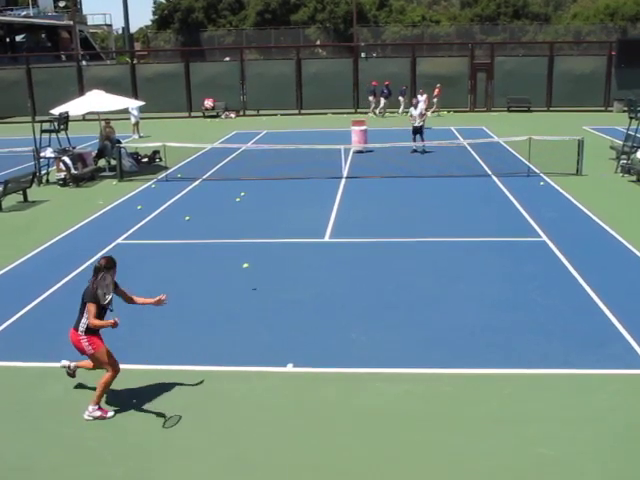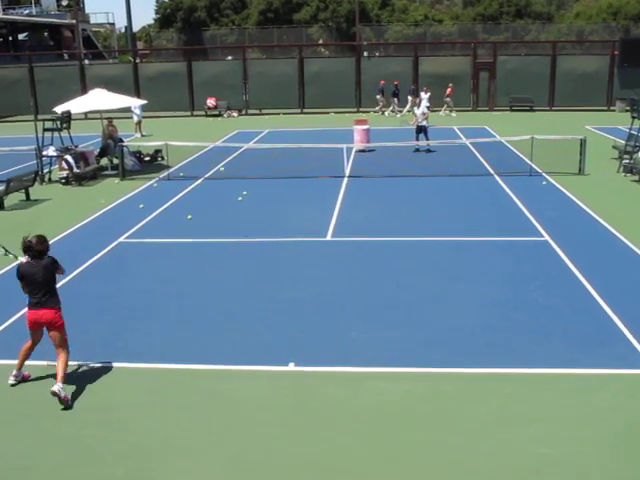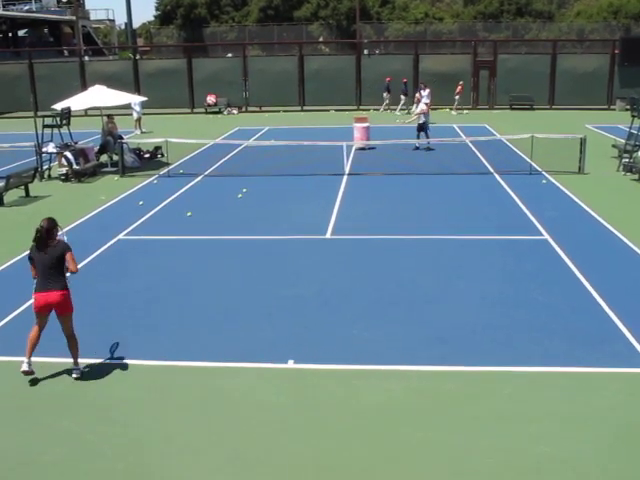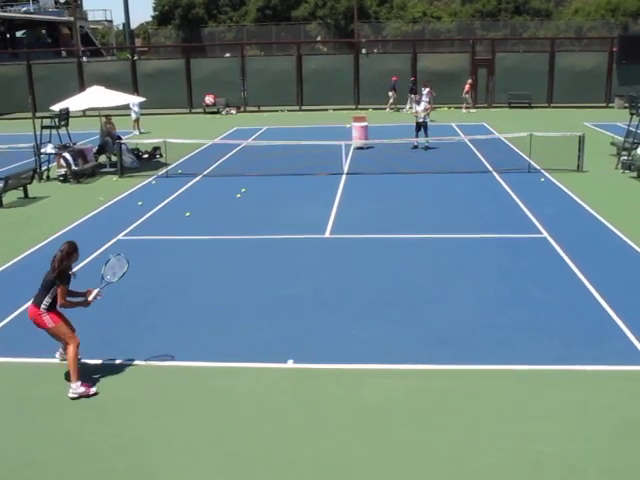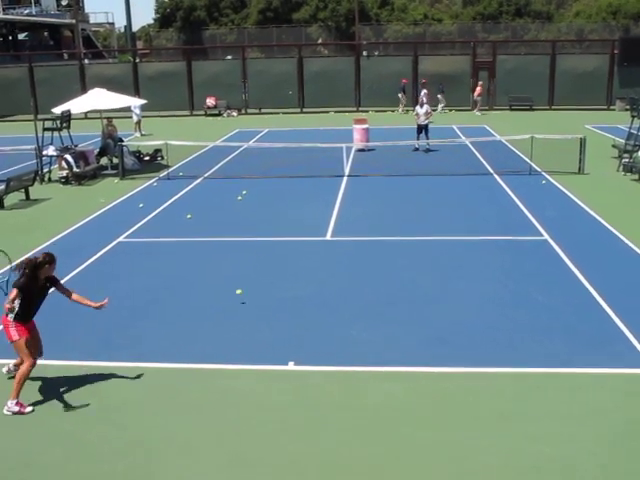
dt=0.5s
person 1, frame 1
left shoulder: (110, 284)
right shoulder: (93, 292)
left elbow: (130, 299)
right elbow: (92, 321)
left wrist: (152, 301)
right wrist: (108, 323)
left hip: (91, 333)
right hip: (83, 336)
left knee: (107, 363)
right knee: (113, 369)
left ankle: (71, 365)
right ankle: (93, 409)
person 1, frame 2
left shoulder: (21, 268)
right shoulder: (49, 260)
left elbow: (26, 290)
right elbow: (62, 272)
left hip: (33, 313)
right hip: (52, 312)
left knee: (33, 341)
right knee: (62, 351)
left ankle: (16, 374)
right ankle: (59, 385)
person 1, frame 3
left shoulder: (33, 251)
right shoulder: (63, 246)
left elbow: (35, 275)
right elbow: (74, 269)
left hip: (40, 295)
right hip: (60, 294)
left knee: (38, 327)
right knee: (68, 331)
left ankle: (27, 362)
right ankle: (76, 367)
person 1, frame 4
left shoulder: (61, 268)
right shoulder: (64, 274)
left elbow: (65, 292)
right elbow: (62, 302)
left wrist: (85, 293)
right wrist: (82, 303)
left hip: (45, 308)
right hip: (41, 313)
left knee: (70, 331)
right knee: (74, 342)
left ankle: (63, 354)
right ankle: (76, 386)
person 1, frame 5
left shoulder: (50, 280)
right shoulder: (24, 281)
left elbow: (70, 294)
left wrist: (93, 304)
left hip: (27, 321)
right hip: (13, 323)
left knee: (36, 353)
right knee: (30, 361)
